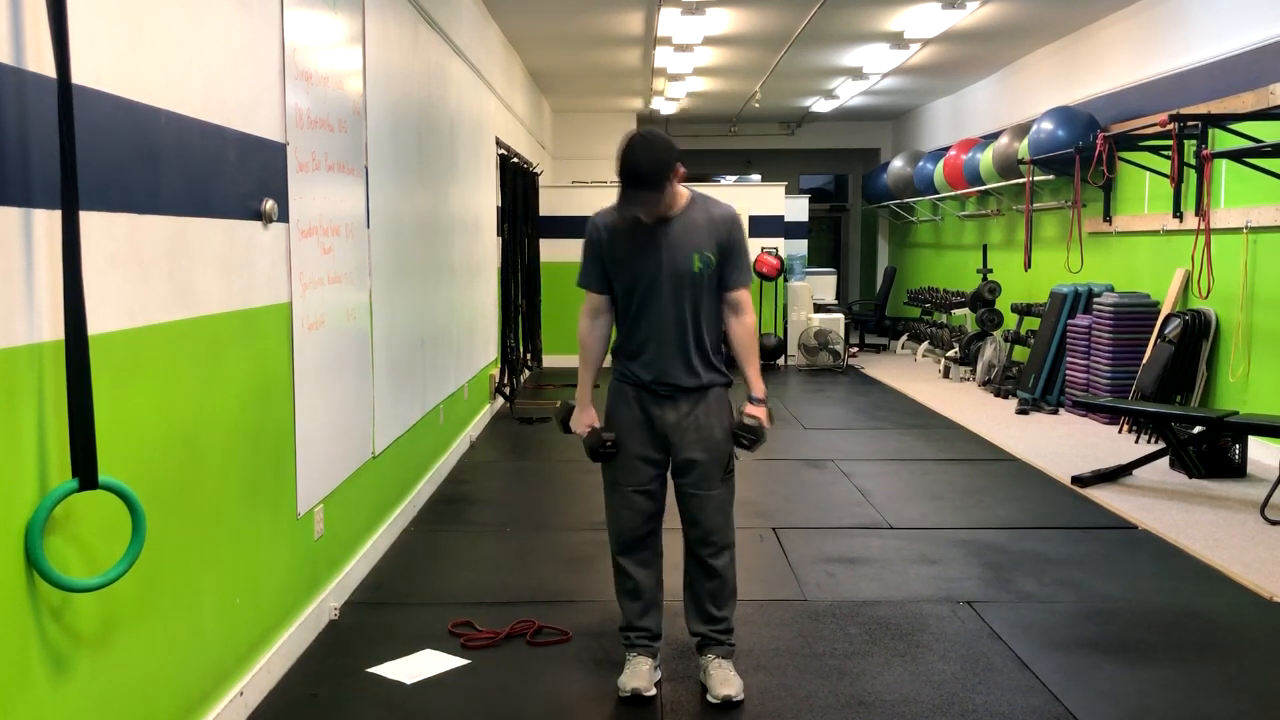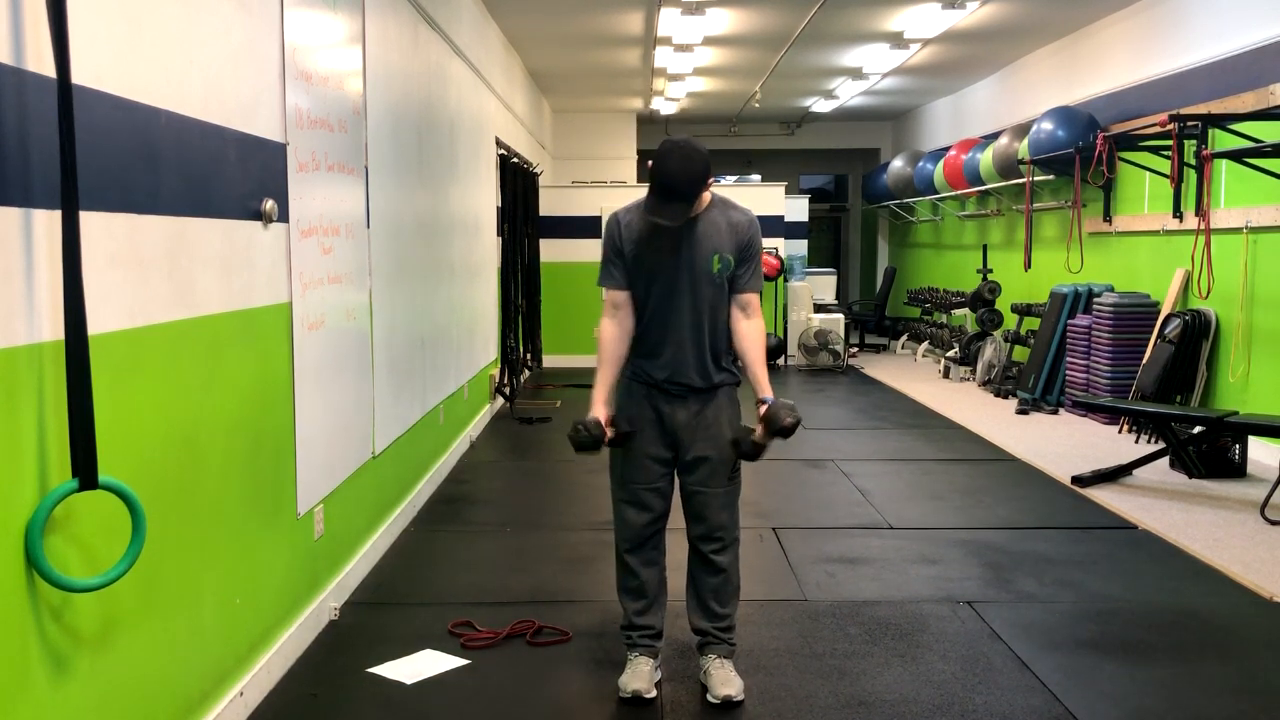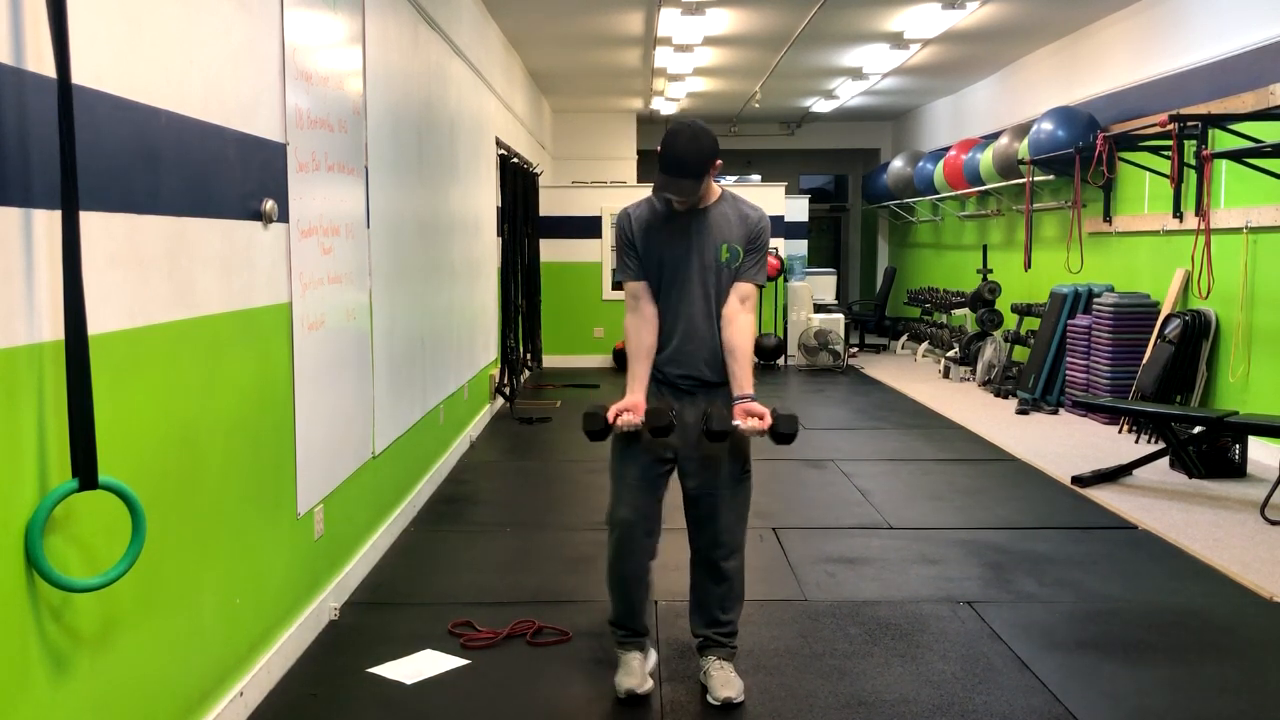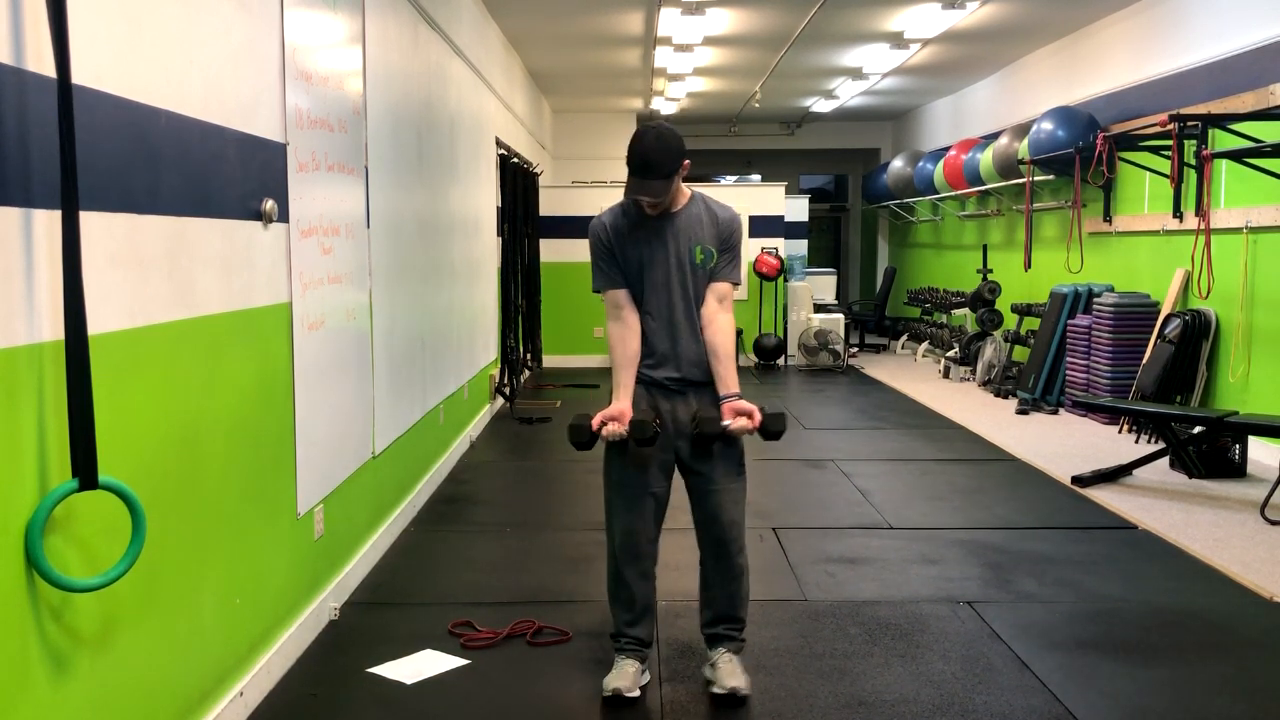
dt=0.4s
person 1, frame 1
left shoulder: (720, 222)
right shoulder: (604, 229)
left elbow: (737, 311)
right elbow: (595, 316)
left wrist: (756, 394)
right wrist: (584, 400)
left hip: (702, 398)
right hip: (631, 399)
left knee: (710, 533)
right knee: (633, 531)
left ankle: (716, 649)
right ankle: (642, 648)
person 1, frame 2
left shoulder: (739, 226)
right shoulder: (624, 225)
left elbow: (745, 314)
right elbow: (618, 316)
left wrist: (765, 394)
right wrist: (600, 399)
left hip: (712, 398)
right hip: (641, 397)
left knee: (715, 531)
right knee: (638, 529)
left ankle: (716, 649)
right ankle: (642, 647)
person 1, frame 3
left shoulder: (748, 222)
right shoulder: (635, 222)
left elbow: (739, 311)
right elbow: (640, 311)
left wrist: (744, 396)
right wrist: (635, 393)
left hip: (716, 397)
right hip: (654, 391)
left knee: (720, 537)
right knee: (629, 526)
left ankle: (716, 651)
right ankle: (633, 643)
person 1, frame 4
left shoulder: (720, 222)
right shoulder: (608, 228)
left elbow: (717, 312)
right elbow: (622, 317)
left wrist: (731, 394)
right wrist: (622, 399)
left hip: (705, 395)
right hip: (643, 396)
left knee: (725, 529)
right knee: (631, 533)
left ankle: (724, 646)
right ankle: (631, 651)
